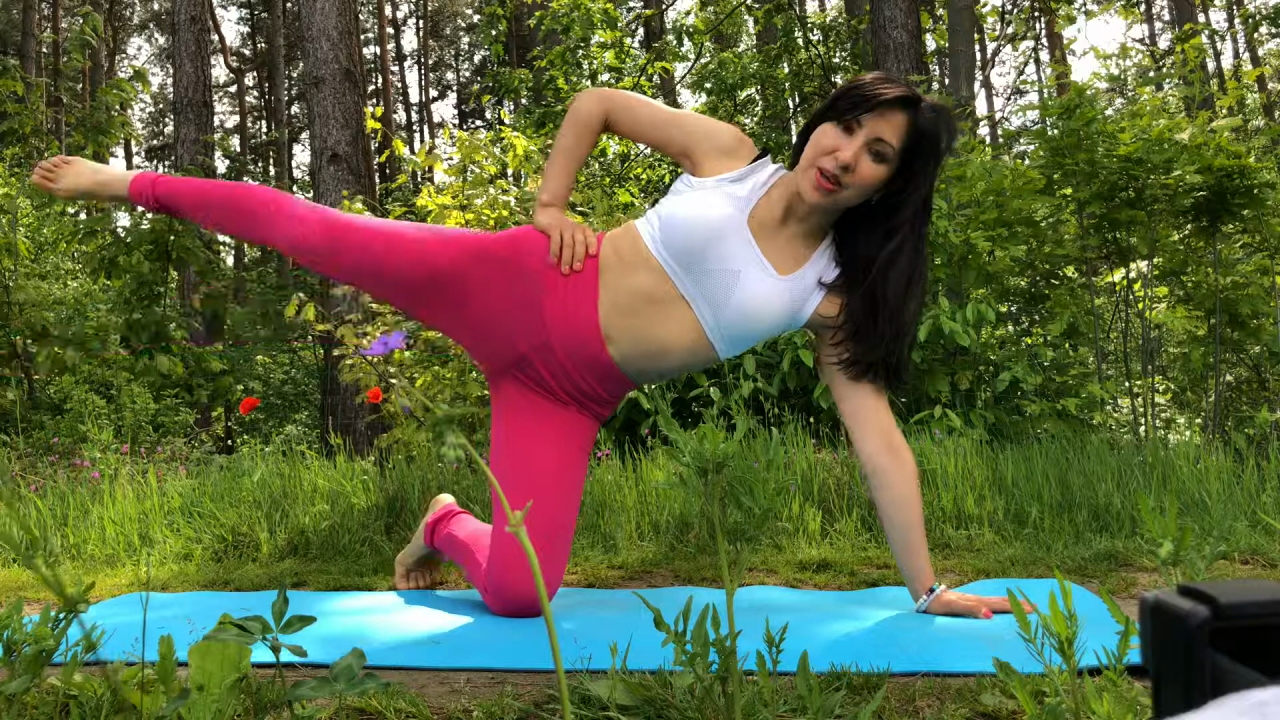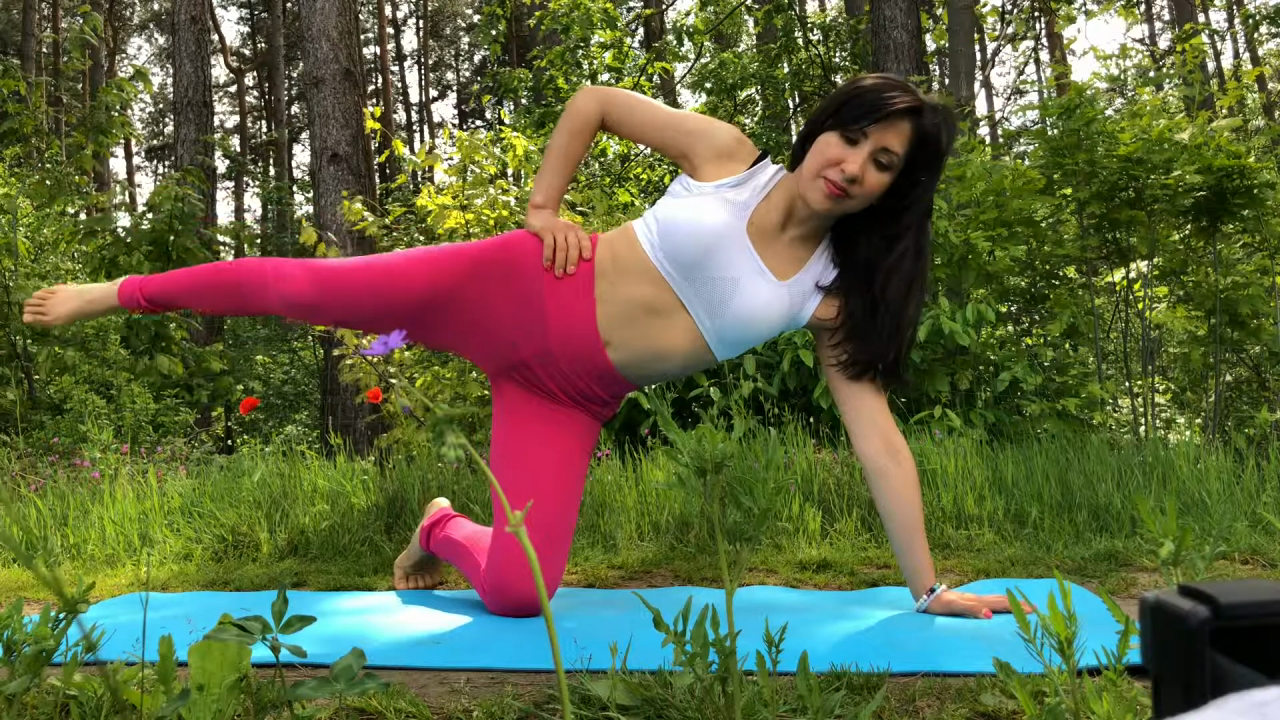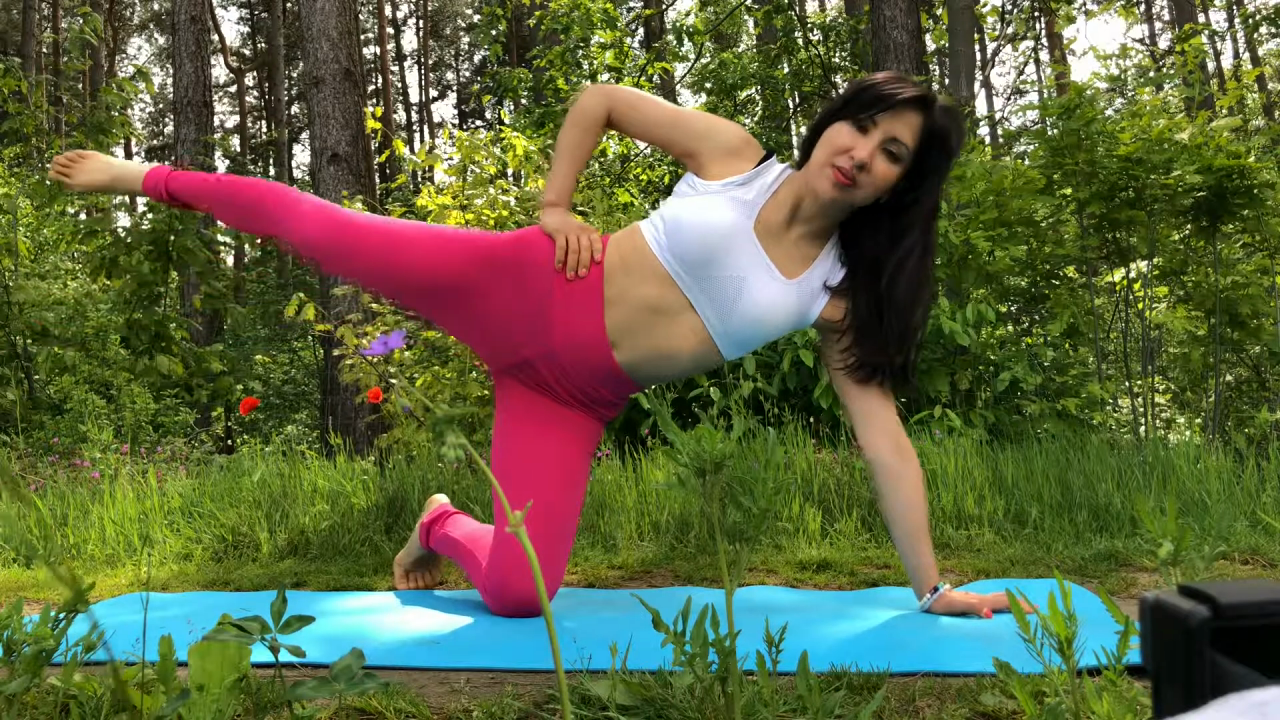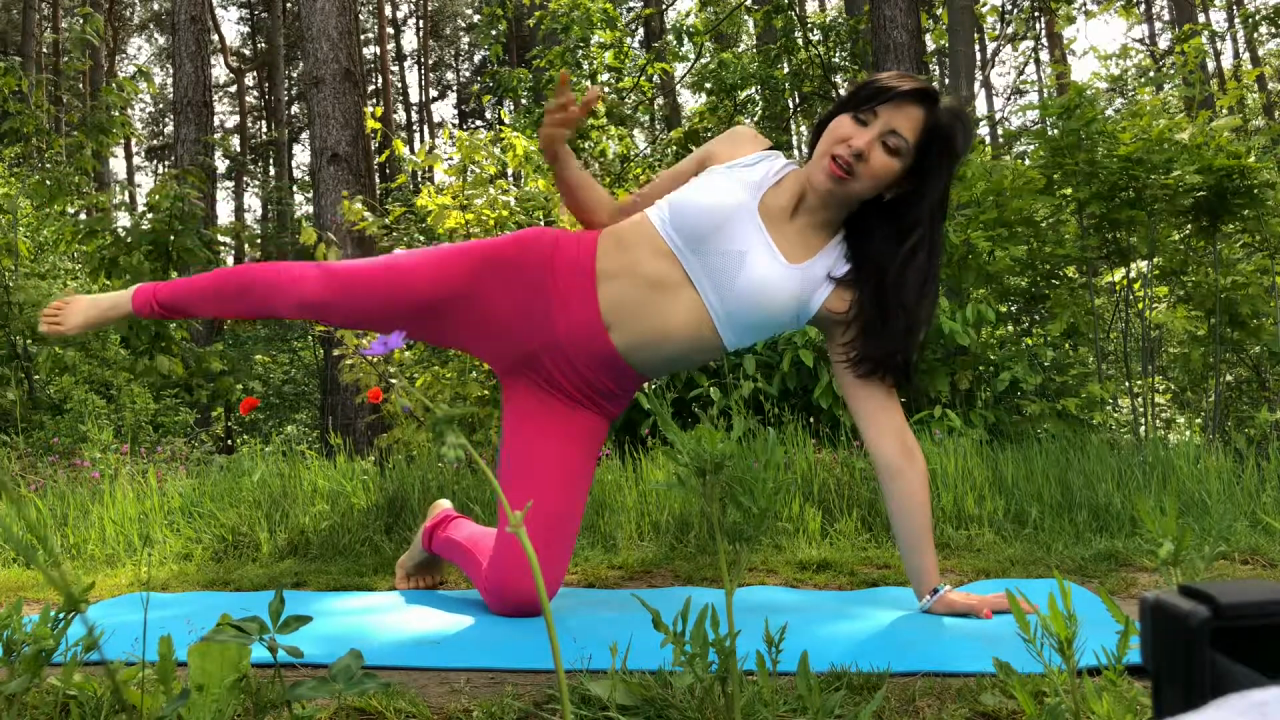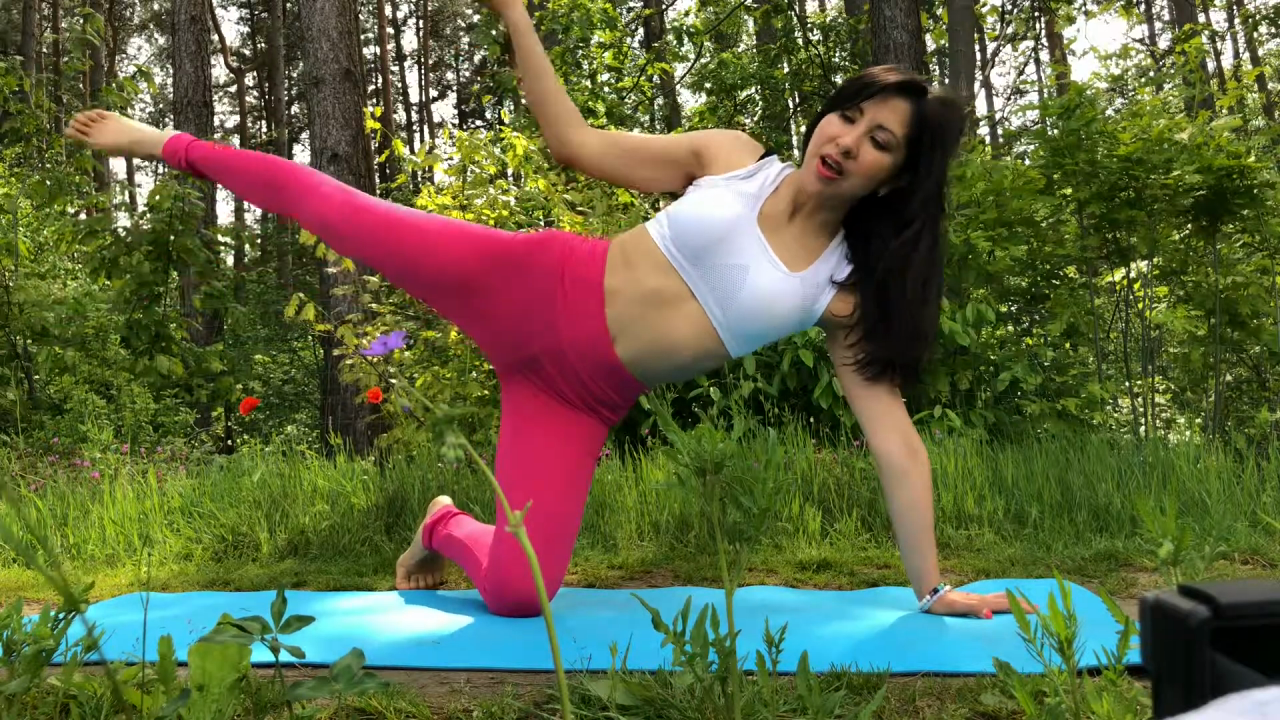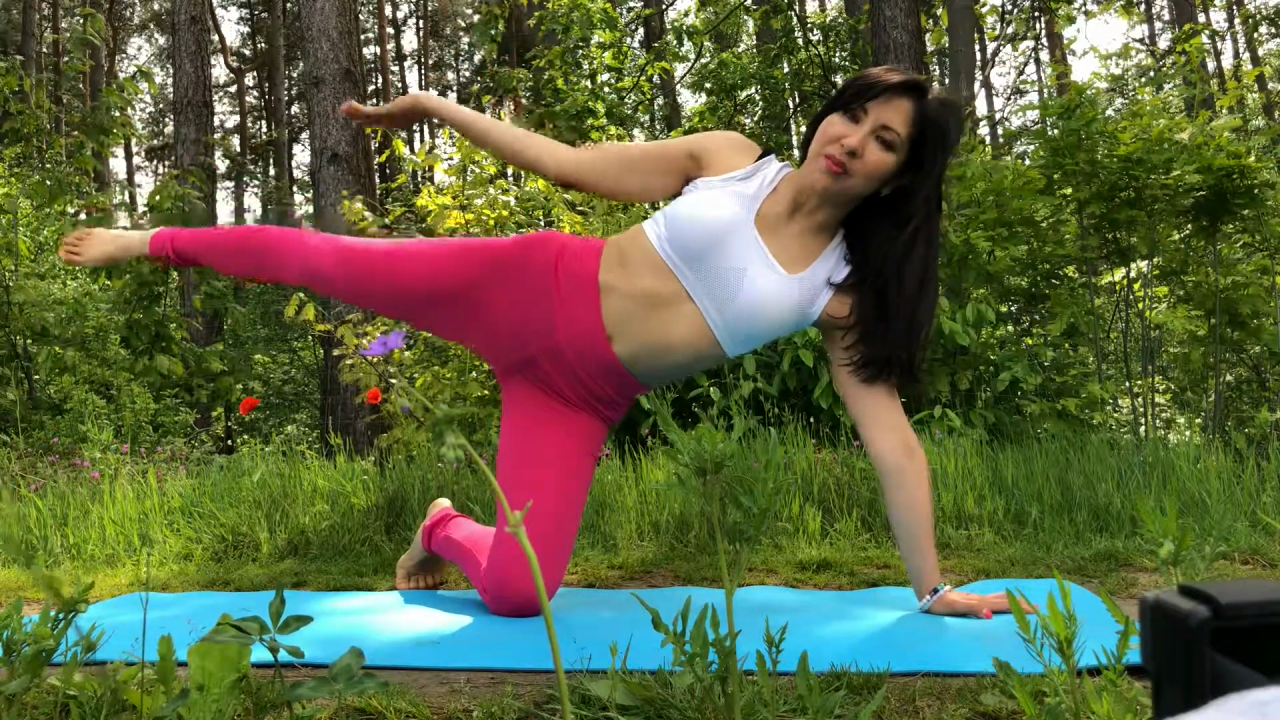
dt=0.5s
person 1, frame 1
left shoulder: (837, 296)
right shoulder: (726, 151)
left elbow: (878, 437)
right elbow: (594, 104)
left wrist: (926, 585)
right wrist: (549, 206)
left hip: (568, 395)
right hip: (519, 286)
left knee: (520, 592)
right knee: (310, 230)
left ankle: (449, 528)
right ankle: (130, 183)
person 1, frame 2
left shoulder: (836, 298)
right shoulder: (725, 152)
left elbow: (879, 437)
right elbow: (593, 100)
left wrist: (928, 585)
right wrist: (542, 207)
left hip: (569, 398)
right hip: (519, 294)
left knee: (519, 593)
right knee: (309, 286)
left ankle: (445, 531)
right ankle: (116, 293)
person 1, frame 3
left shoulder: (843, 299)
right shoulder: (731, 151)
left elbow: (884, 438)
right elbow: (598, 97)
left wrist: (931, 585)
right wrist: (554, 206)
left hip: (572, 399)
right hip: (524, 288)
left knee: (519, 593)
right knee: (321, 230)
left ankle: (445, 528)
right ankle: (149, 176)
person 1, frame 4
left shoulder: (845, 291)
right shoulder: (743, 151)
left elbow: (891, 437)
right elbow: (605, 214)
left wrist: (931, 585)
right wrist: (556, 147)
left hip: (579, 393)
right hip: (532, 285)
left knee: (521, 593)
right knee: (320, 285)
left ankle: (448, 532)
right ankle: (136, 299)
person 1, frame 5
left shoulder: (848, 293)
right shoulder: (731, 156)
left elbow: (894, 434)
right elbow: (577, 146)
left wrist: (931, 584)
left hip: (581, 397)
right hip: (534, 287)
left knee: (518, 591)
right knee: (337, 211)
left ankle: (450, 528)
right ankle: (169, 145)
person 1, frame 6
left shoulder: (846, 295)
right shoulder: (728, 158)
left elbow: (891, 436)
right elbow: (572, 163)
left wrist: (931, 585)
right wrist: (437, 106)
left hip: (581, 396)
right hip: (532, 291)
left knee: (518, 591)
right knee: (335, 259)
left ankle: (448, 531)
right ankle: (153, 242)
